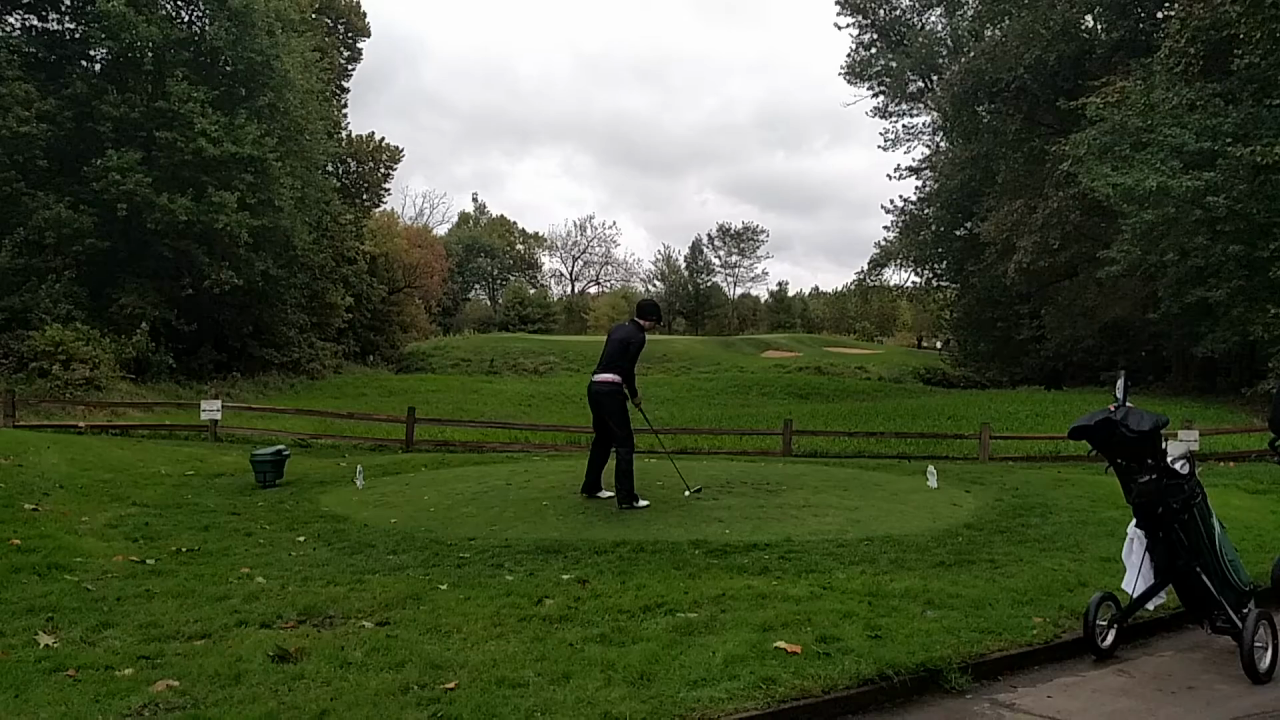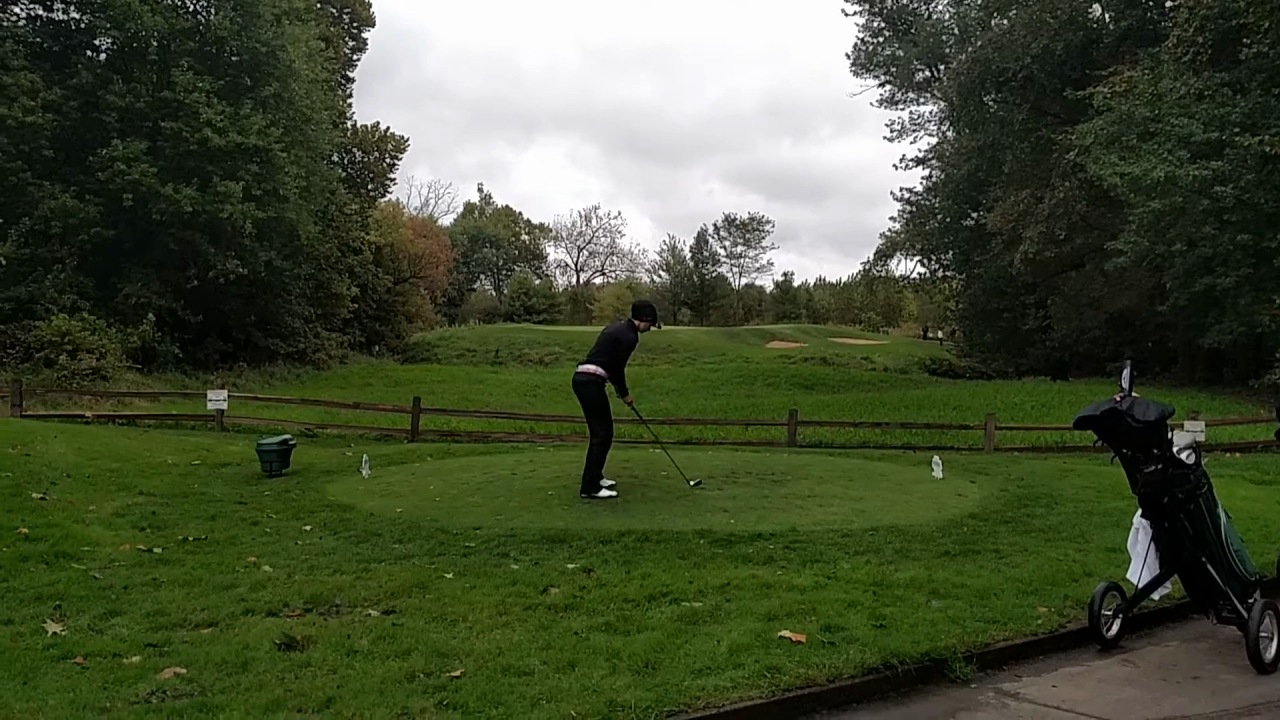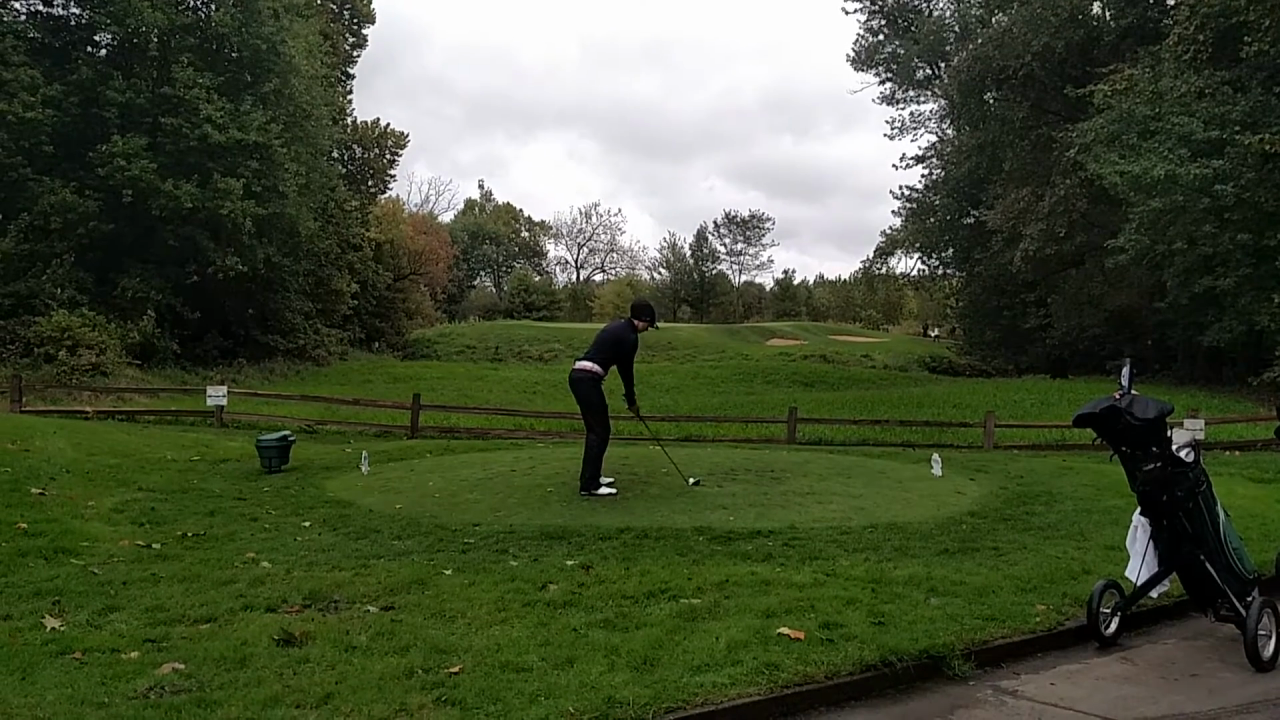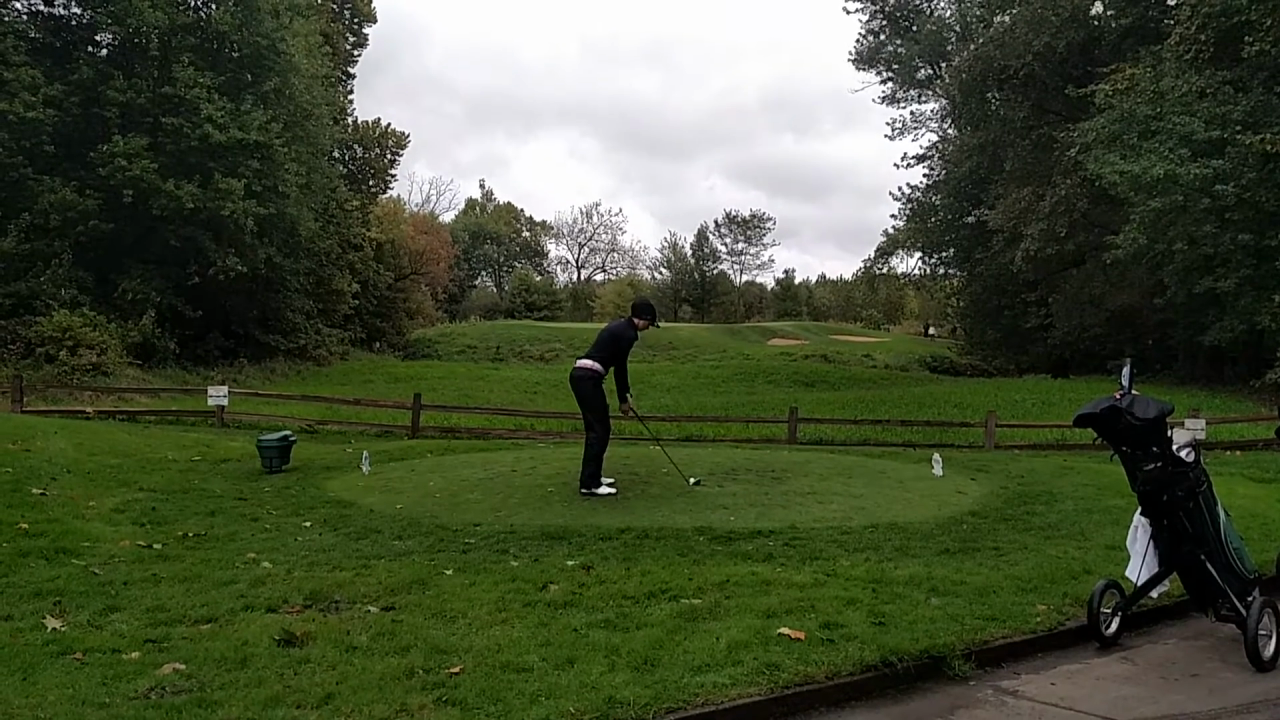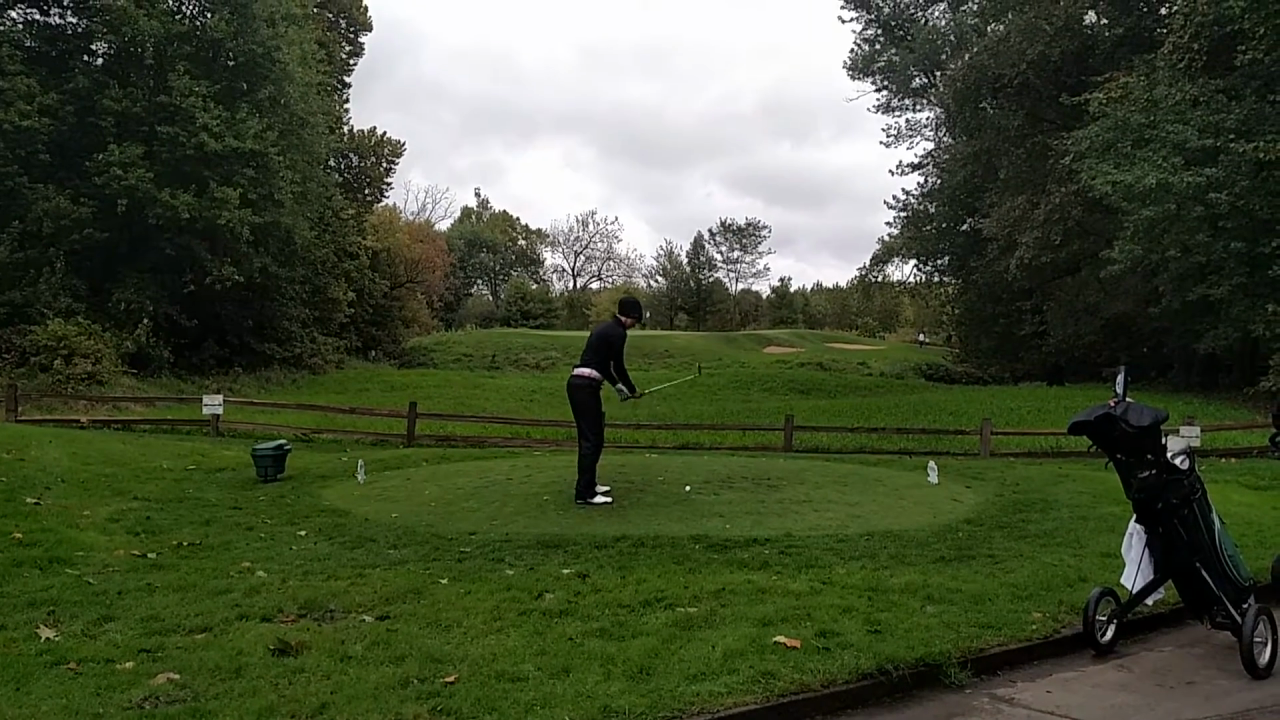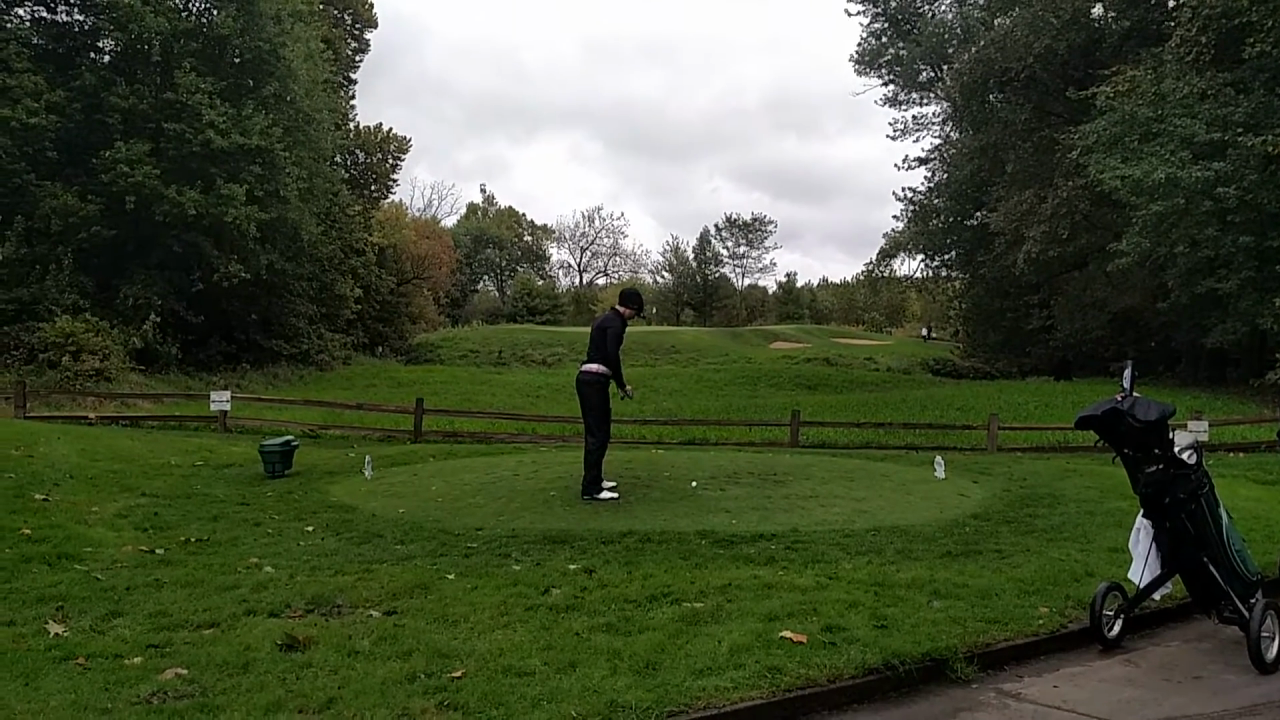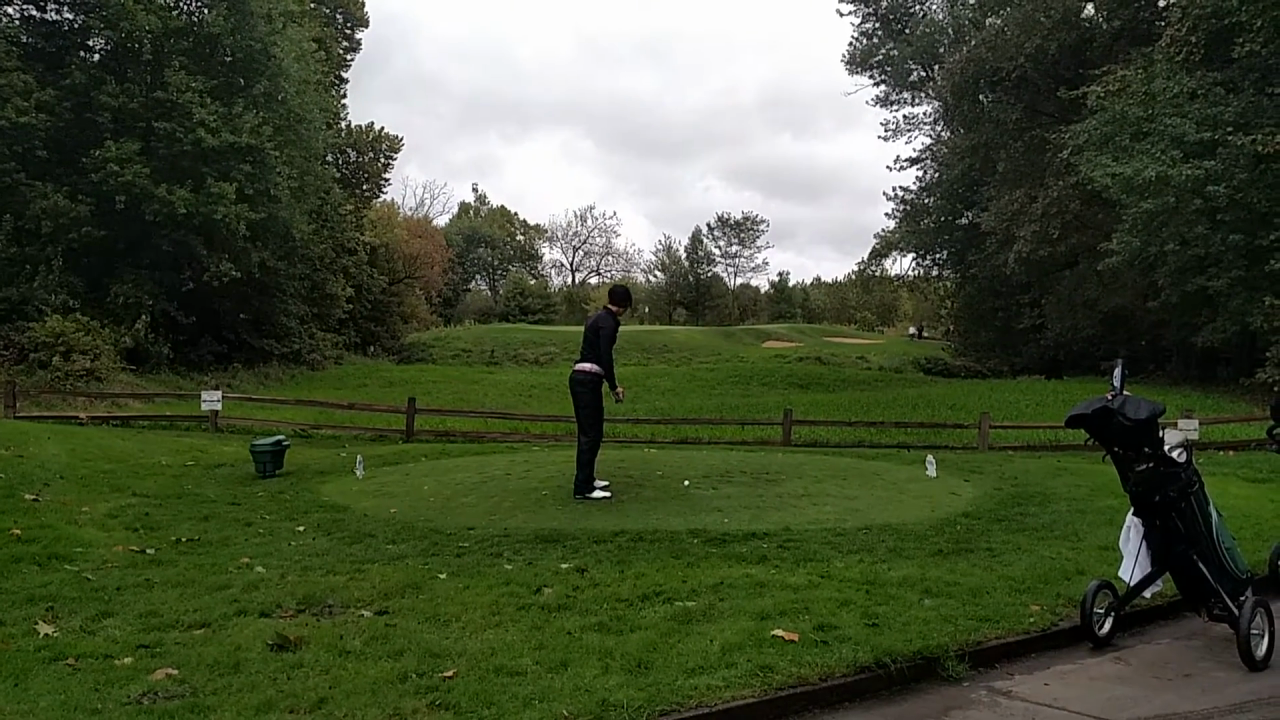
dt=0.7s
person 1, frame 1
left shoulder: (618, 329)
right shoulder: (637, 337)
right elbow: (627, 369)
left wrist: (622, 390)
right wrist: (634, 395)
left hip: (595, 386)
right hip: (609, 390)
left knee: (603, 438)
right knee: (624, 442)
left ankle: (591, 487)
right ankle: (626, 497)
person 1, frame 2
left shoulder: (618, 327)
right shoulder: (629, 336)
right elbow: (617, 368)
left wrist: (620, 390)
right wrist: (624, 393)
left hip: (582, 378)
right hip: (591, 382)
left knee: (599, 431)
right knee: (603, 433)
left ankle: (593, 478)
right ankle: (590, 487)
person 1, frame 3
left shoulder: (618, 326)
right shoulder: (629, 337)
left elbow: (620, 366)
right elbow: (626, 369)
left wrist: (629, 395)
right wrist: (632, 400)
left hip: (579, 375)
right hip: (588, 378)
left knee: (596, 429)
right knee: (600, 431)
left ankle: (590, 476)
right ankle: (590, 485)
person 1, frame 4
left shoulder: (620, 326)
right shoulder: (628, 333)
left elbow: (617, 364)
right elbow: (619, 367)
left wrist: (626, 393)
right wrist: (623, 400)
left hip: (582, 375)
right hip: (588, 377)
left knee: (596, 428)
right knee: (600, 429)
left ankle: (592, 476)
right ankle: (589, 483)
person 1, frame 5
left shoulder: (605, 327)
right shoulder: (617, 332)
right elbow: (618, 366)
left wrist: (617, 385)
right wrist: (632, 390)
left hip: (578, 383)
right hip: (586, 386)
left knee: (590, 436)
right knee: (592, 438)
left ankle: (588, 484)
right ankle: (584, 493)
person 1, frame 6
left shoulder: (604, 318)
right shoulder: (615, 322)
right elbow: (612, 355)
left wrist: (617, 382)
right wrist: (622, 385)
left hip: (588, 378)
right hip: (595, 380)
left knee: (596, 432)
right knee: (598, 434)
left ankle: (594, 480)
right ankle: (591, 488)
person 1, frame 7
left shoulder: (597, 318)
right shoulder: (608, 322)
right elbow: (605, 355)
left wrist: (609, 382)
right wrist: (613, 386)
left hip: (582, 377)
right hip: (588, 380)
left knee: (589, 432)
right knee: (591, 433)
left ankle: (586, 479)
right ankle: (583, 487)
